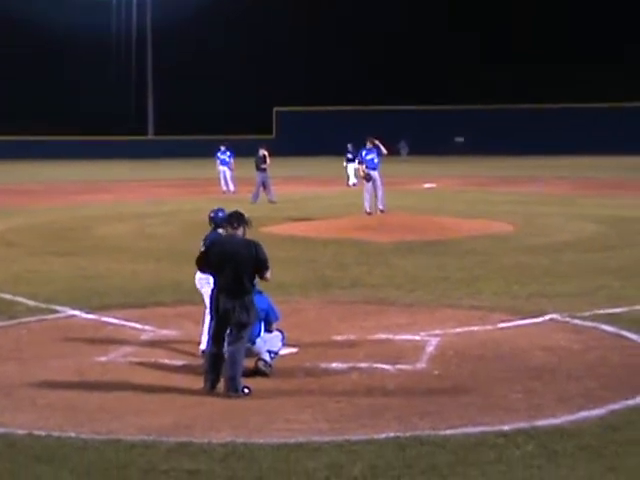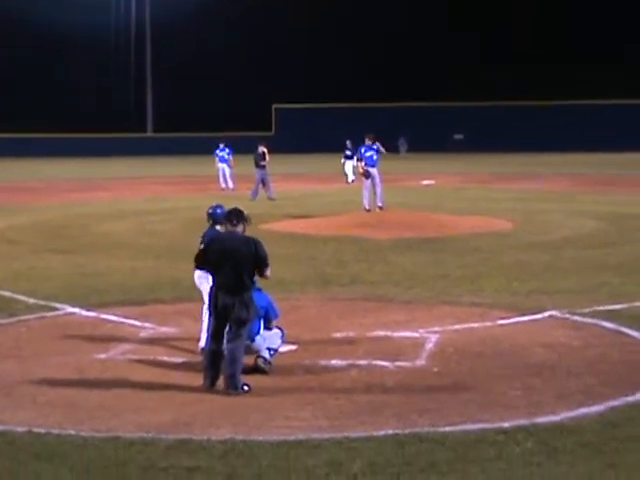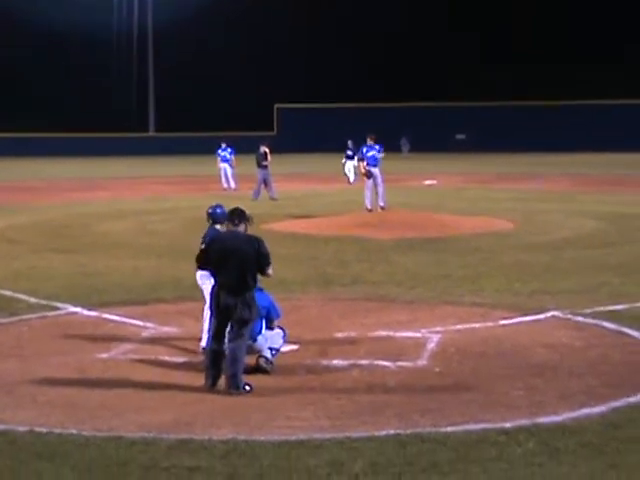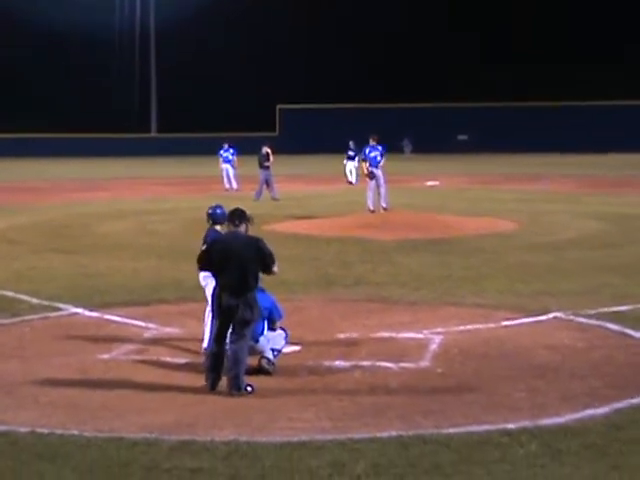
dt=0.1s
person 1, frame 1
left shoulder: (214, 245)
right shoulder: (253, 247)
left elbow: (202, 267)
right elbow: (266, 276)
left hip: (219, 298)
right hip: (241, 300)
left knee: (215, 340)
right knee: (236, 343)
left ankle: (210, 383)
right ankle: (233, 387)
person 1, frame 2
left shoulder: (214, 242)
right shoulder: (253, 244)
left elbow: (200, 264)
right elbow: (266, 274)
left hip: (219, 295)
right hip: (241, 297)
left knee: (214, 338)
right knee: (236, 340)
left ankle: (209, 380)
right ankle: (233, 385)
person 1, frame 3
left shoulder: (215, 242)
right shoulder: (255, 243)
left elbow: (201, 264)
right elbow: (268, 272)
left hip: (220, 295)
right hip: (242, 297)
left knee: (215, 337)
right knee: (237, 340)
left ankle: (210, 380)
right ankle: (235, 384)
person 1, frame 4
left shoulder: (216, 243)
right shoulder: (256, 244)
left elbow: (203, 266)
right elbow: (272, 269)
left hip: (222, 296)
right hip: (244, 298)
left knee: (217, 338)
right knee: (239, 341)
left ankle: (211, 381)
right ankle: (236, 385)
person 2, frame 1
left shoulder: (210, 236)
right shoulder: (217, 238)
left hip: (205, 275)
right hip: (208, 277)
left knee: (211, 309)
left ankle: (206, 338)
right ankle: (205, 346)
person 2, frame 2
left shoulder: (211, 233)
right shoulder: (214, 235)
left hip: (206, 273)
right hip: (207, 274)
left knee: (209, 305)
right knee: (211, 307)
left ankle: (205, 335)
right ankle: (204, 343)
person 2, frame 3
left shoulder: (212, 232)
right shoulder: (214, 234)
left hip: (209, 273)
right hip: (209, 274)
left knee: (211, 305)
right knee: (212, 307)
left ankle: (206, 335)
right ankle: (206, 343)
person 2, frame 4
left shoulder: (213, 233)
right shoulder: (214, 235)
left hip: (211, 274)
right hip: (212, 275)
left knee: (212, 306)
right knee: (214, 308)
left ankle: (208, 336)
right ankle: (208, 344)
